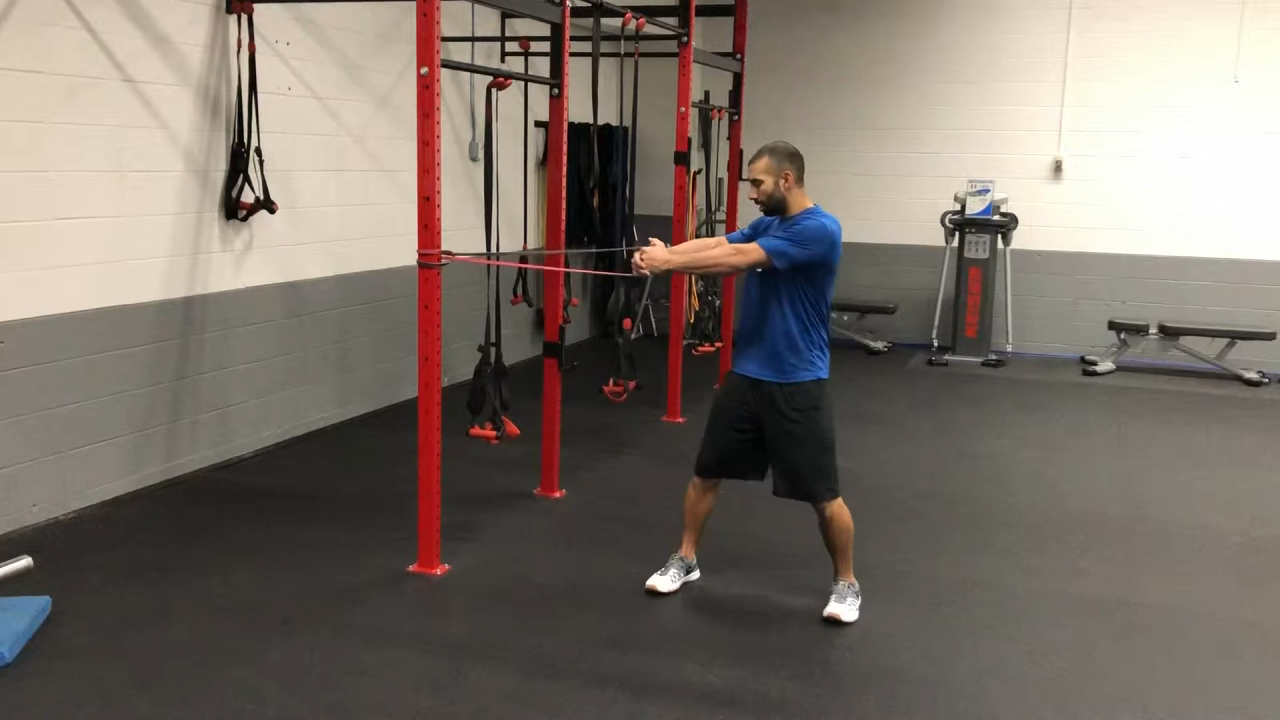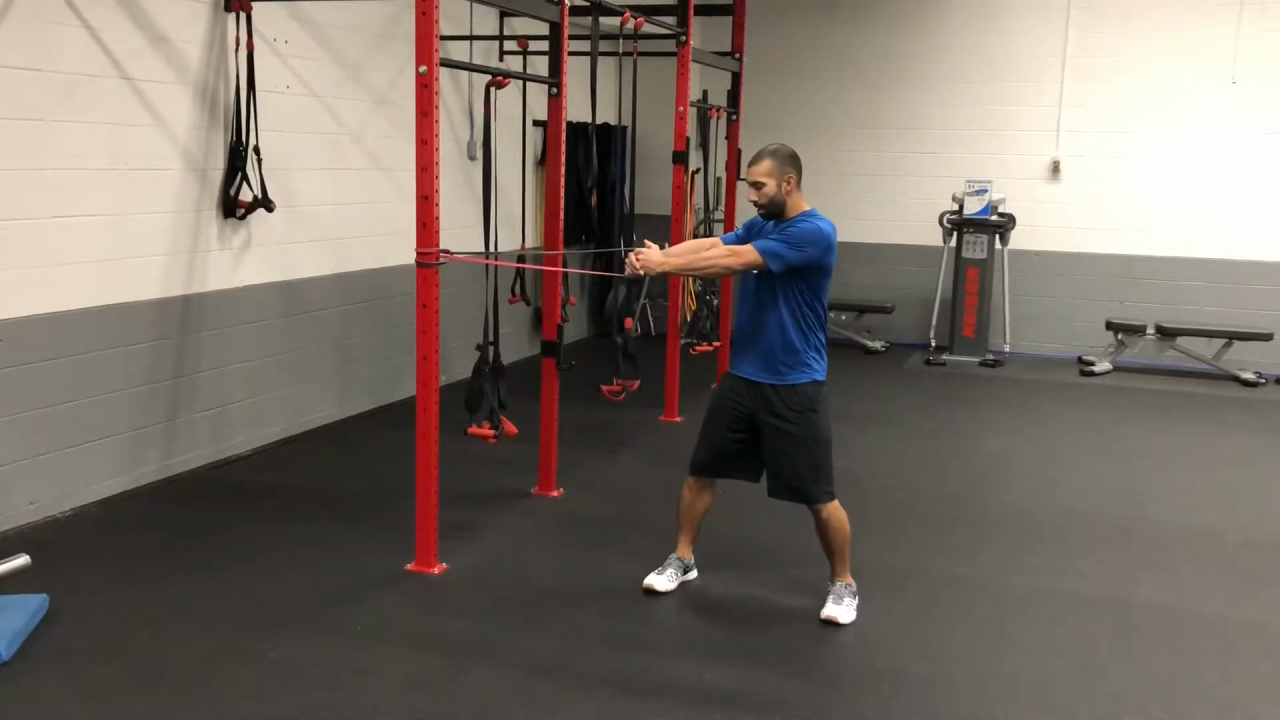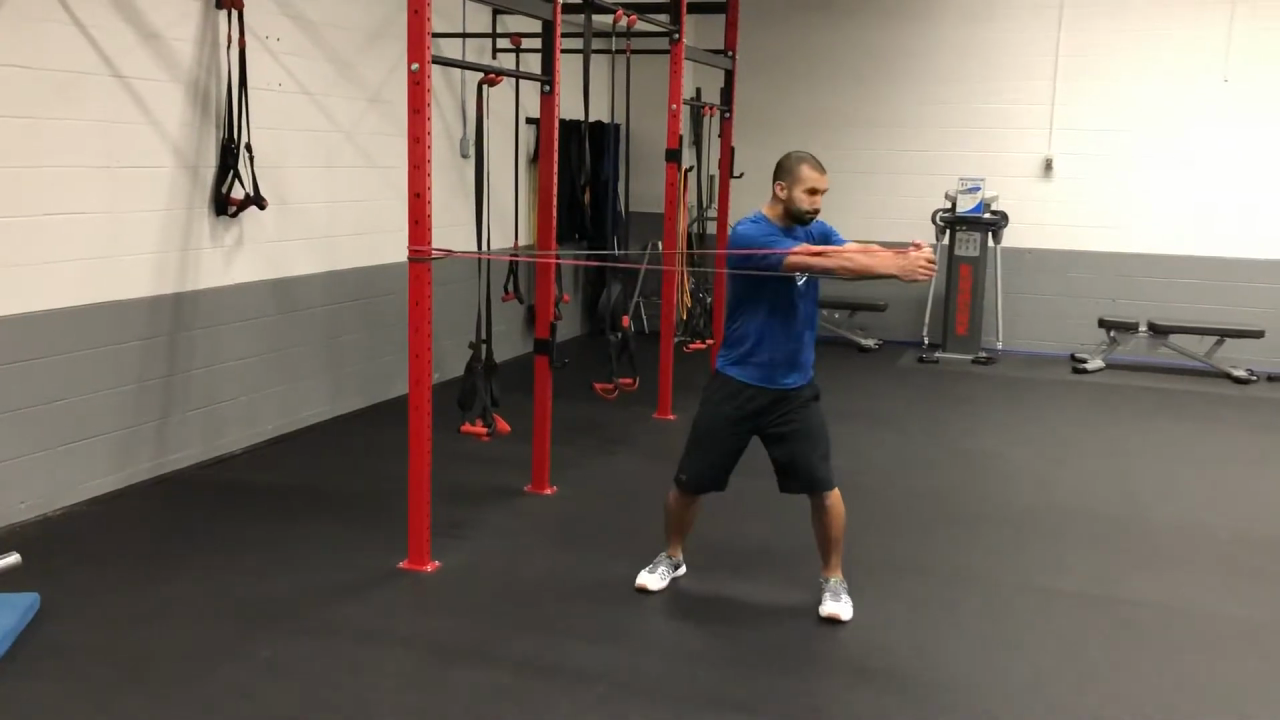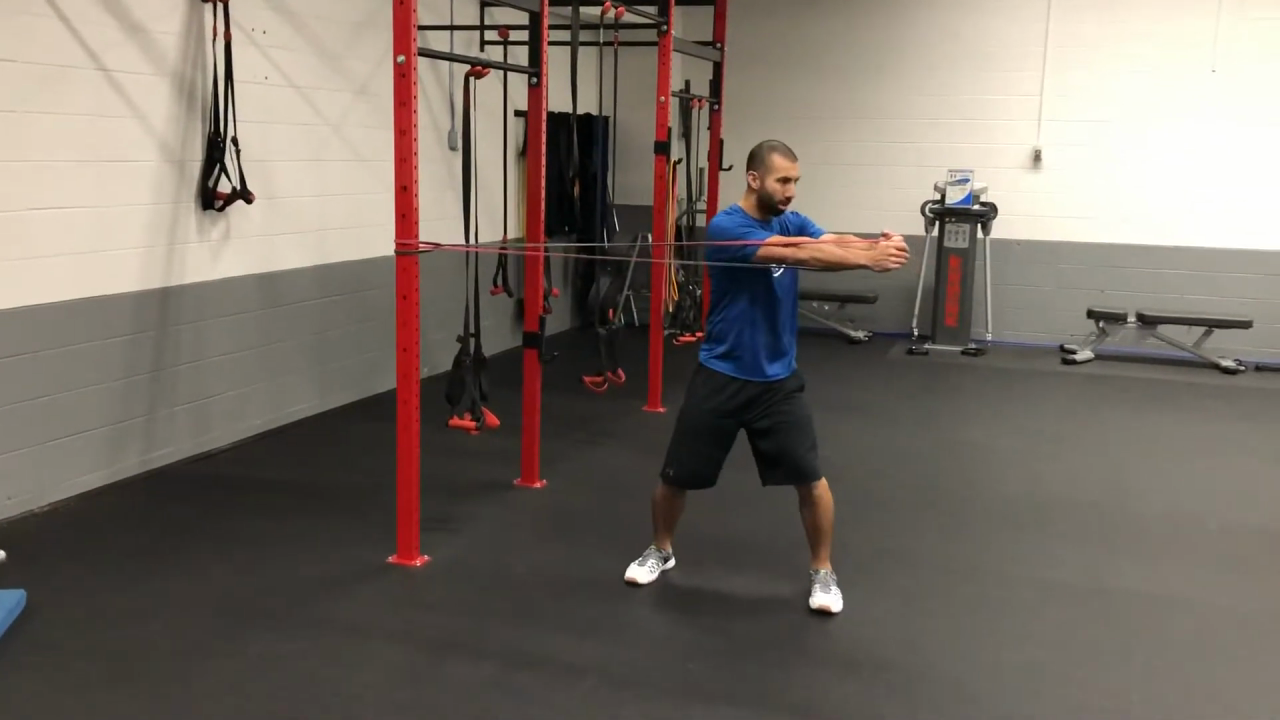
dt=0.7s
person 1, frame 1
left shoulder: (819, 230)
right shoulder: (765, 225)
left elbow: (740, 259)
right elbow: (715, 245)
left wrist: (668, 263)
right wrist: (663, 253)
left hip: (797, 384)
right hip: (745, 375)
left knee: (823, 495)
right knee: (706, 474)
left ankle: (845, 583)
right ankle: (685, 560)
person 1, frame 2
left shoulder: (814, 233)
right shoulder: (760, 226)
left elbow: (735, 261)
right elbow: (710, 245)
left wrist: (663, 265)
right wrist: (658, 255)
left hip: (794, 386)
right hip: (741, 377)
left knee: (819, 497)
right knee: (701, 472)
left ankle: (843, 583)
right ankle: (682, 559)
person 1, frame 3
left shoulder: (815, 230)
right shoulder: (750, 236)
left elbow: (856, 252)
right elbow: (823, 263)
left wrist: (905, 255)
right wrist: (898, 269)
left hip: (794, 388)
right hip: (737, 383)
left knee: (823, 487)
right knee: (690, 482)
left ankle: (833, 579)
right ankle: (672, 557)
person 1, frame 4
left shoulder: (793, 222)
right shoulder: (726, 227)
left elbow: (832, 242)
right elbow: (797, 255)
left wrist: (876, 245)
right wrist: (868, 259)
left hip: (779, 378)
right hip: (721, 377)
left knee: (811, 479)
right knee: (676, 476)
left ankle: (822, 571)
right ankle: (660, 550)
